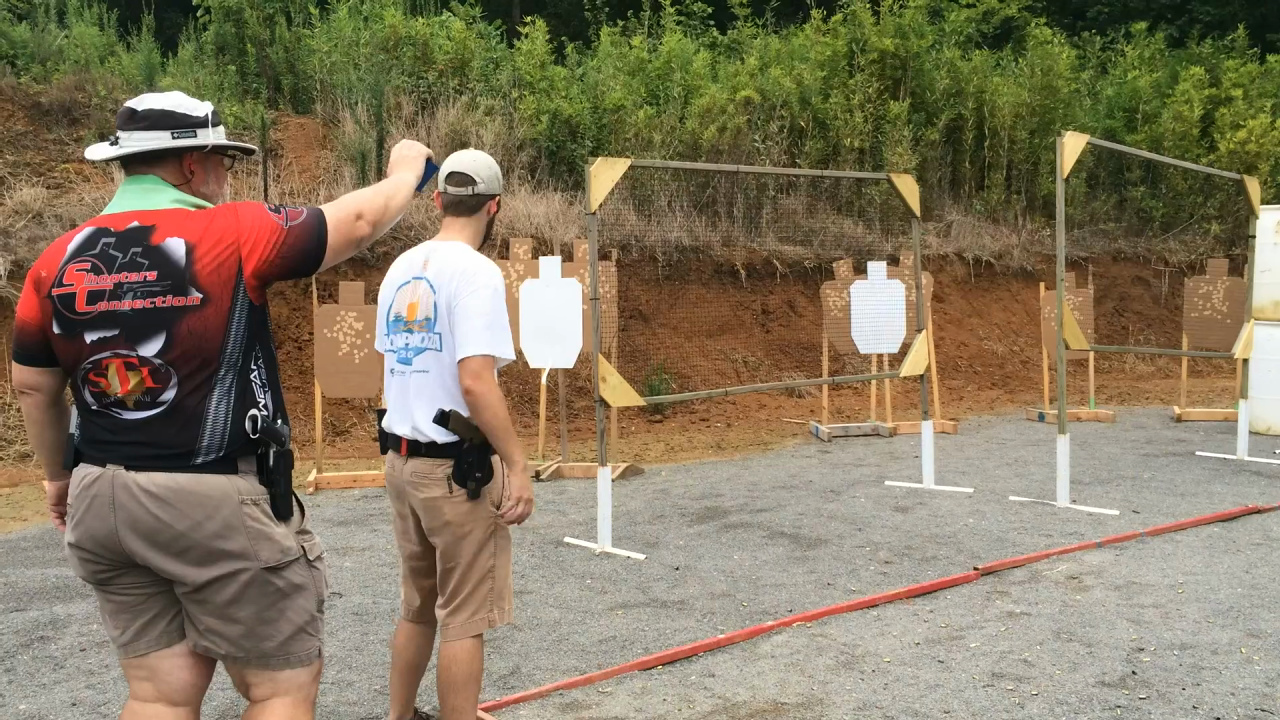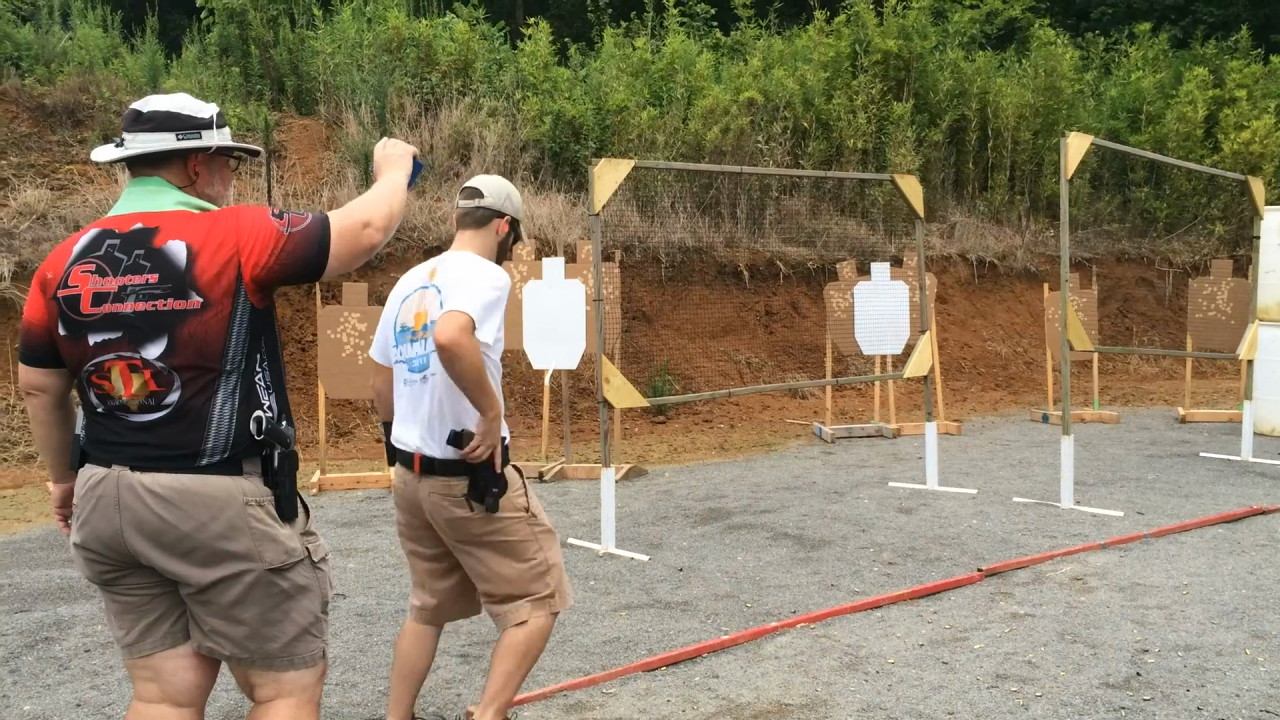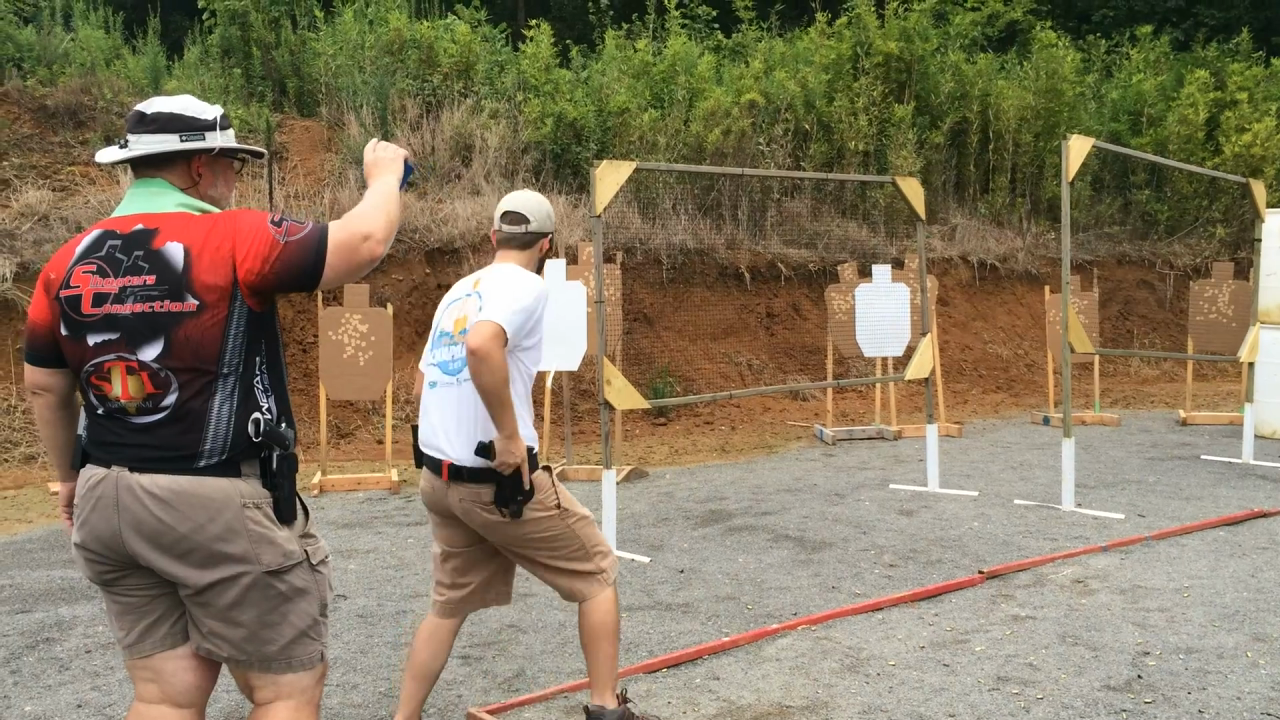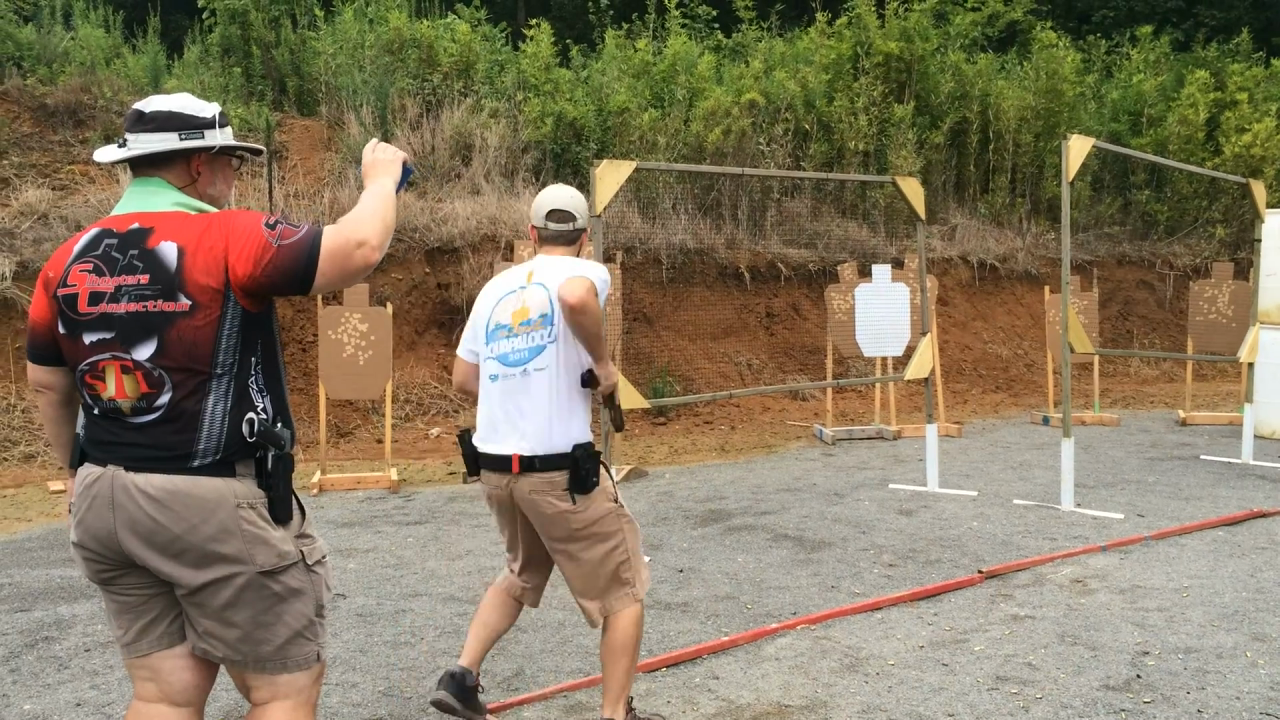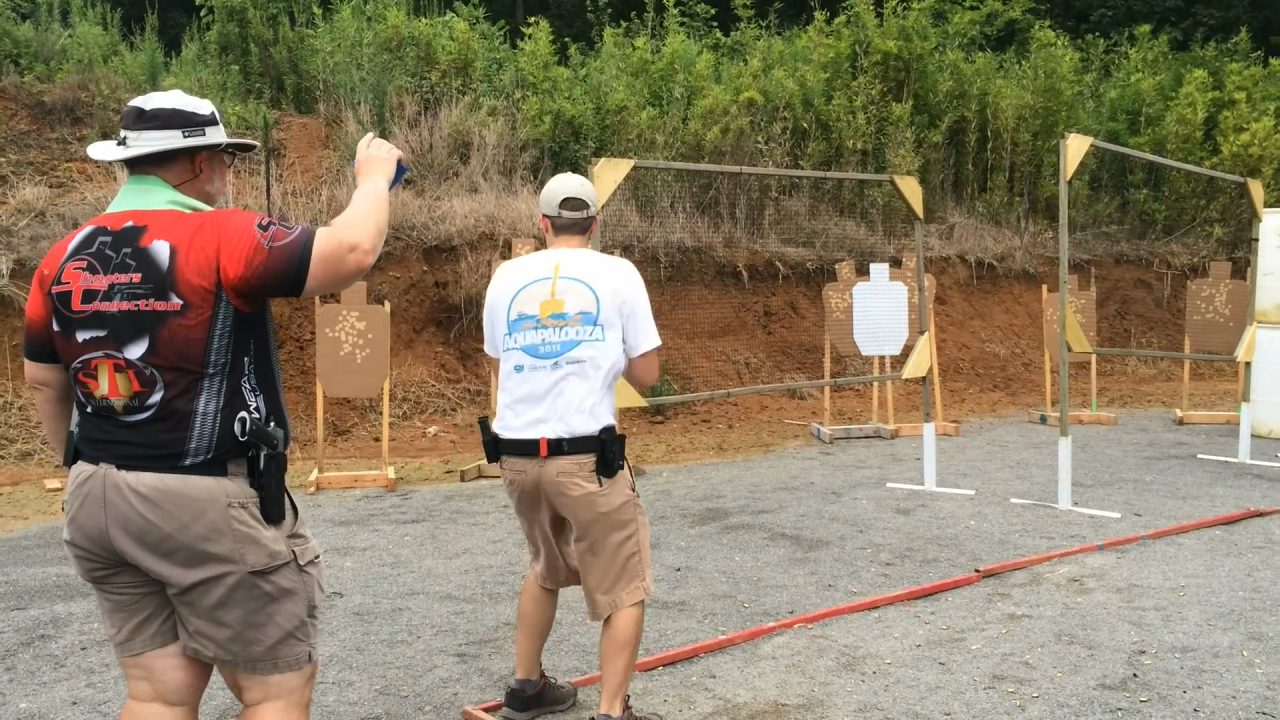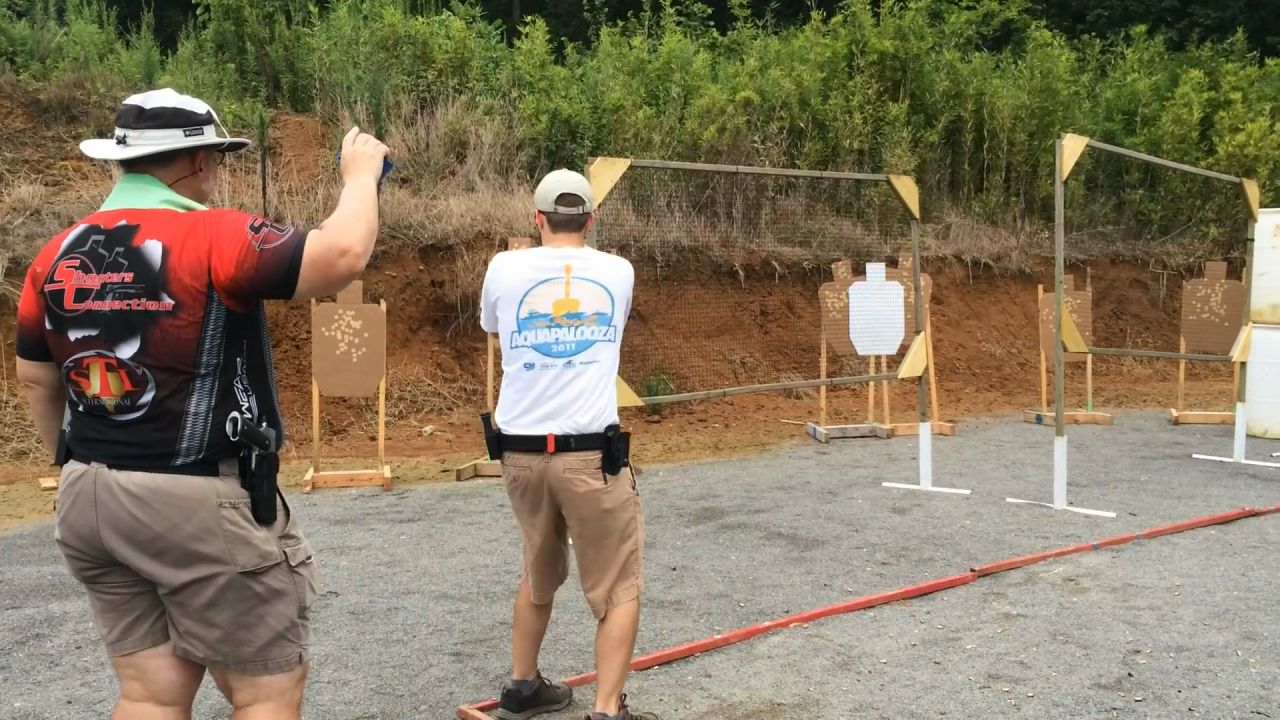
dt=0.2s
person 1, frame 1
left shoulder: (58, 260)
right shoulder: (233, 235)
left elbow: (32, 387)
right elbow: (357, 220)
left wrist: (60, 476)
right wrist: (406, 172)
left hip: (102, 500)
right hip: (215, 500)
person 1, frame 2
left shoulder: (65, 261)
right shoulder: (236, 238)
left elbow: (38, 388)
right elbow: (364, 229)
left wrist: (66, 477)
right wrist: (393, 172)
left hip: (109, 501)
right hip: (219, 501)
person 1, frame 3
left shoulder: (69, 262)
right shoulder: (234, 241)
left elbow: (44, 388)
right elbow: (365, 242)
left wrist: (71, 476)
right wrist: (385, 176)
left hip: (110, 502)
right hip: (220, 503)
person 1, frame 4
left shoulder: (68, 259)
right shoulder: (229, 240)
left elbow: (47, 384)
right elbow: (359, 248)
left wrist: (78, 471)
right wrist: (382, 179)
left hip: (108, 501)
right hip: (217, 502)
person 1, frame 5
left shoulder: (63, 257)
right shoulder: (222, 239)
left elbow: (44, 380)
right elbow: (351, 252)
right wrist: (374, 177)
left hip: (99, 500)
right hip: (208, 501)
person 1, frame 6
left shoulder: (57, 255)
right shoulder: (215, 238)
left elbow: (36, 380)
right elbow: (343, 255)
right wrist: (361, 174)
left hip: (91, 501)
right hip: (199, 501)
person 2, frame 1
left shoulder: (401, 268)
right shoulder: (477, 271)
right elbow: (476, 380)
right wrist: (517, 465)
left hip: (402, 459)
right hip: (456, 466)
left knee: (418, 608)
right knee: (464, 620)
person 2, frame 2
left shoulder: (409, 281)
right shoulder: (485, 276)
left elbow: (380, 381)
right elbow: (450, 338)
right wrist: (491, 415)
left hip: (410, 472)
right hip: (468, 475)
left knee: (429, 606)
right knee: (538, 602)
person 2, frame 3
left shoulder: (457, 291)
right shoulder: (526, 287)
left elbow: (422, 385)
right elbow: (482, 345)
right wrist: (510, 435)
left hip: (439, 476)
right hip: (499, 480)
left knee: (449, 604)
right knee: (596, 576)
person 2, frame 4
left shoulder: (496, 286)
right shoulder: (588, 272)
left elbow: (463, 378)
right elbow: (576, 298)
right wrist: (603, 363)
left hip: (495, 470)
right hip: (560, 473)
left knee: (521, 578)
right knee: (624, 592)
left ankle: (462, 677)
person 2, frame 5
left shoulder: (506, 275)
right shoulder: (616, 273)
right elbow: (646, 374)
left hip: (517, 457)
right hip: (585, 458)
left knee: (549, 569)
right knee: (626, 589)
person 2, frame 6
left shoulder: (503, 268)
right shoulder: (618, 271)
left hip: (521, 454)
right hip: (591, 455)
left knee: (538, 576)
right knee: (619, 587)
